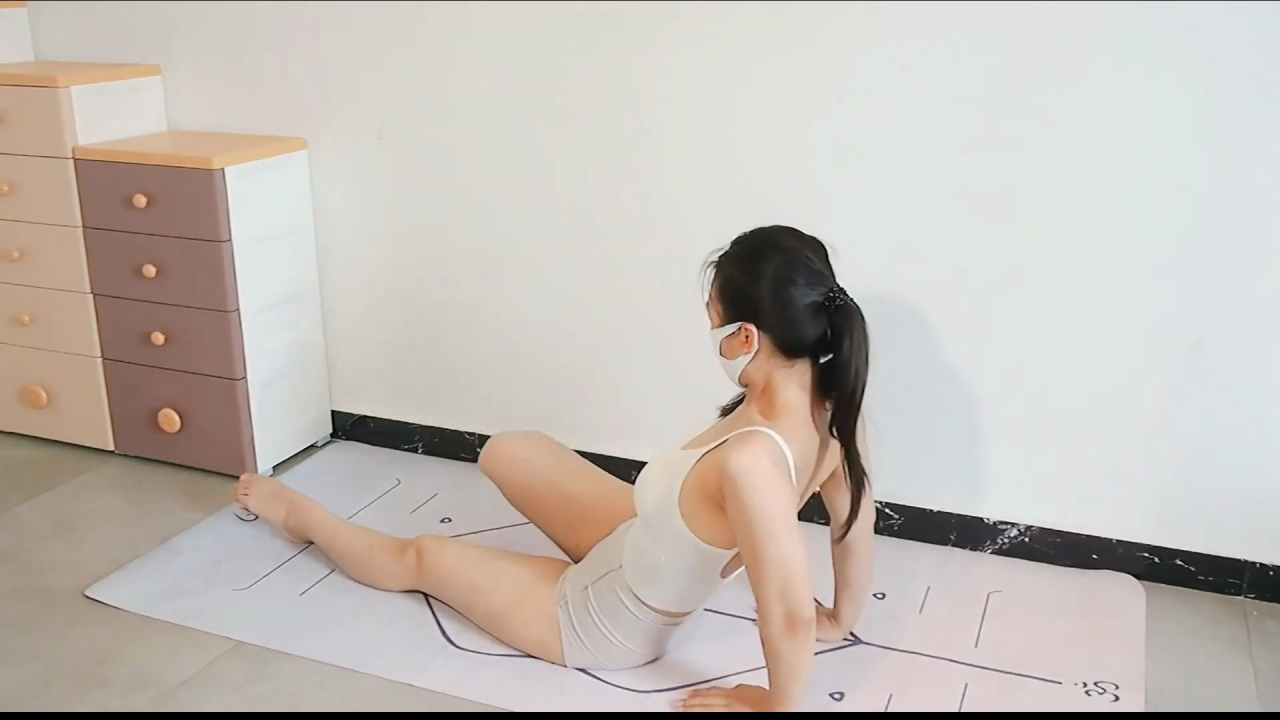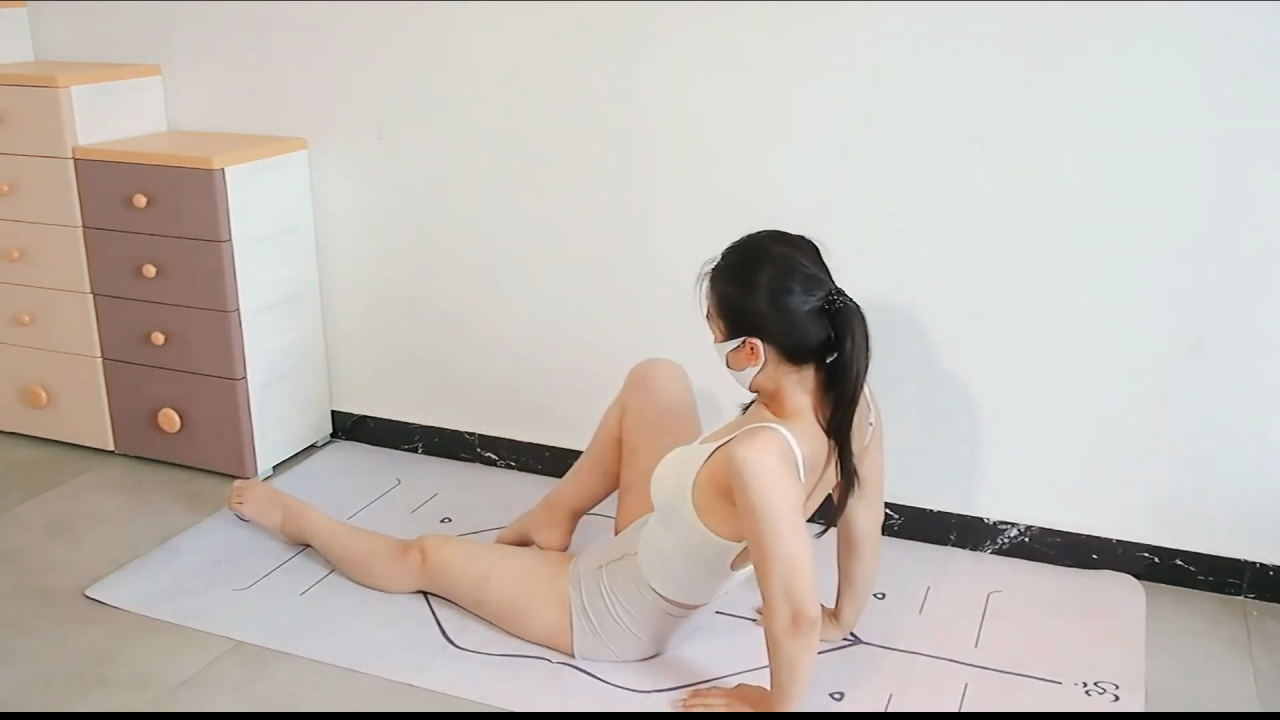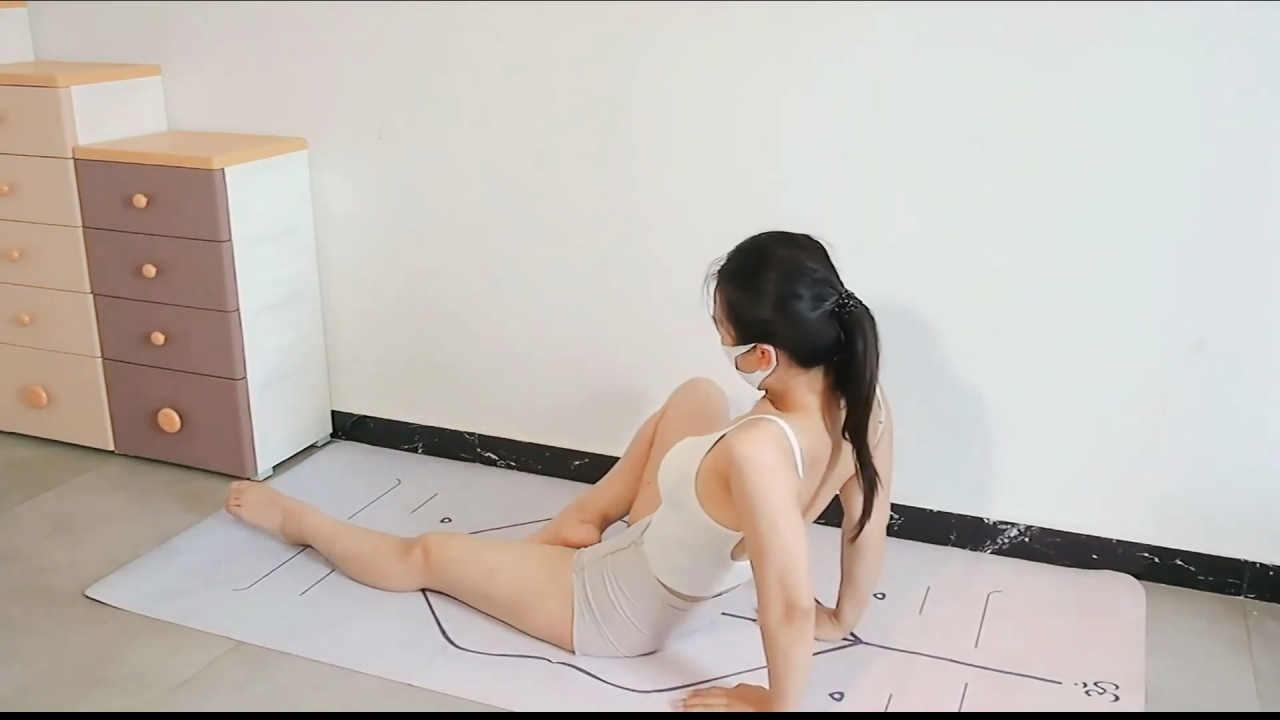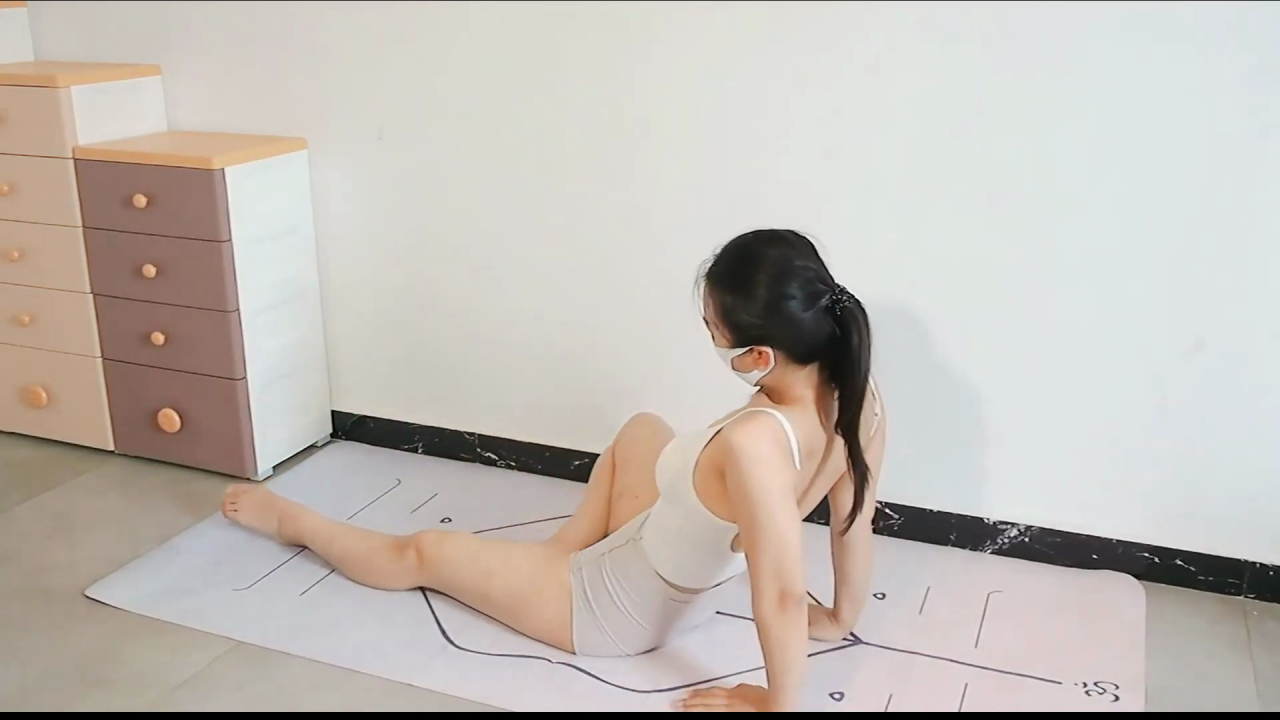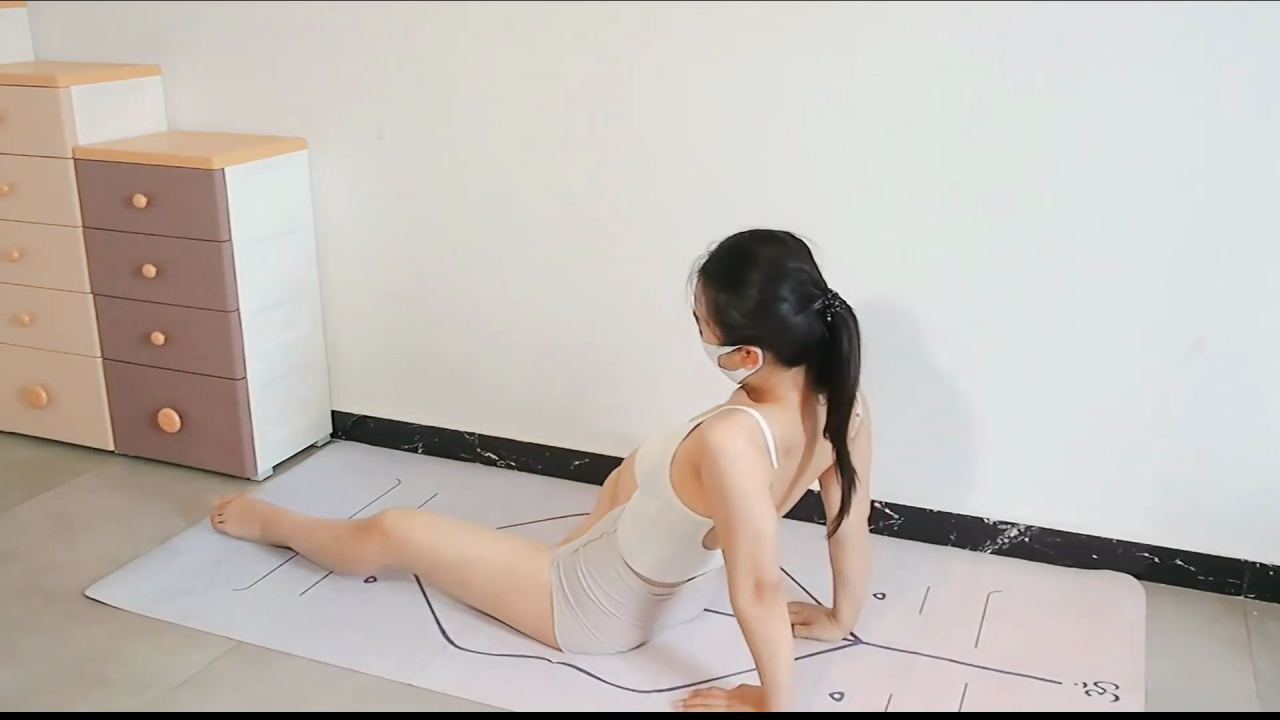
dt=0.5s
person 1, frame 1
left shoulder: (750, 461)
right shoulder: (830, 404)
left elbow: (789, 614)
right elbow: (855, 520)
left wrist: (778, 705)
right wrist: (841, 618)
left hip: (605, 627)
right hip: (641, 543)
left knee: (422, 557)
right knee: (504, 452)
left ankle: (301, 515)
person 1, frame 2
left shoulder: (758, 457)
right shoulder: (853, 406)
left elbow: (797, 614)
right elbow: (863, 522)
left wrist: (779, 705)
right wrist: (843, 618)
left hip: (615, 614)
right hip: (660, 550)
left knee: (424, 558)
right knee: (655, 377)
left ankle: (295, 517)
right ankle: (550, 518)
person 1, frame 3
left shoulder: (756, 450)
right shoulder: (864, 406)
left elbow: (789, 606)
right elbow: (868, 525)
left wrist: (778, 705)
right wrist: (842, 618)
left hip: (618, 609)
right hip: (680, 575)
left knee: (427, 555)
right knee: (696, 397)
left ankle: (295, 519)
right ankle: (583, 518)
person 1, frame 4
left shoulder: (753, 443)
right shoulder: (858, 400)
left elbow: (782, 597)
right elbow: (854, 519)
left wrist: (778, 704)
right wrist: (841, 617)
left hip: (618, 612)
right hip: (679, 586)
left knee: (423, 553)
right knee: (642, 429)
left ankle: (289, 519)
right ankle: (571, 545)
person 1, frame 5
left shoulder: (728, 440)
right shoulder: (841, 401)
left elbow: (760, 587)
right elbow: (851, 518)
left wrist: (775, 702)
right wrist: (841, 616)
left hip: (597, 610)
right hip: (677, 590)
left knee: (395, 530)
right knee: (642, 465)
left ankle: (271, 521)
